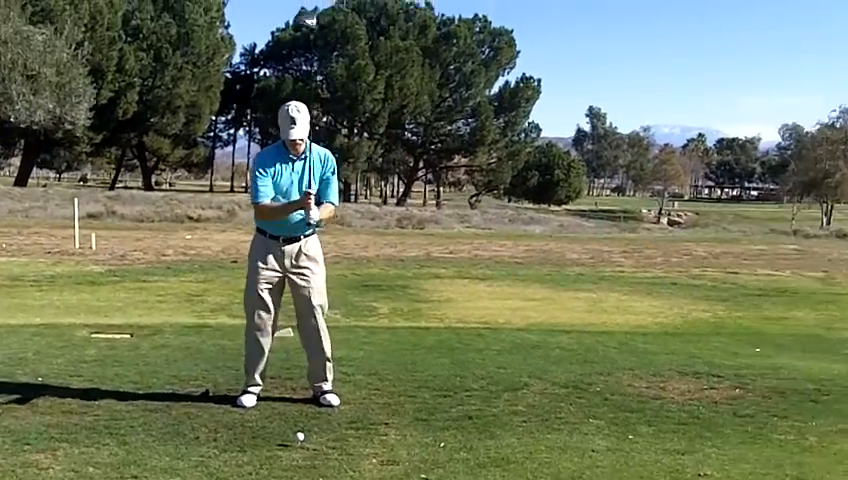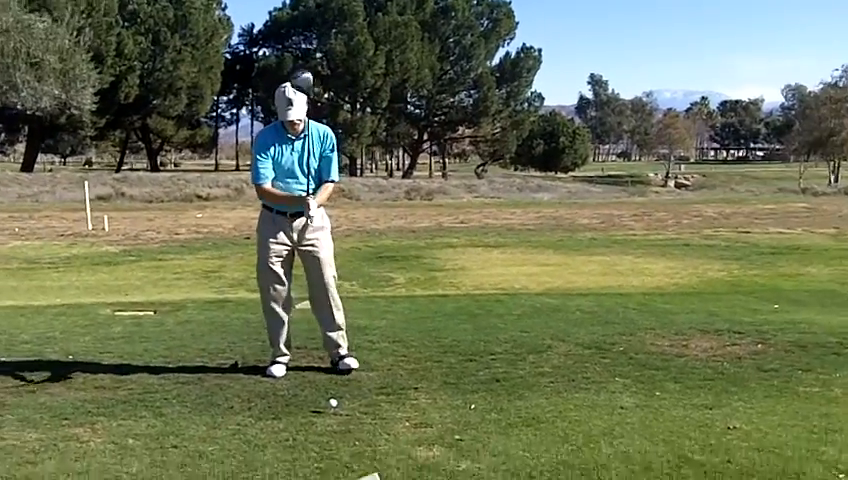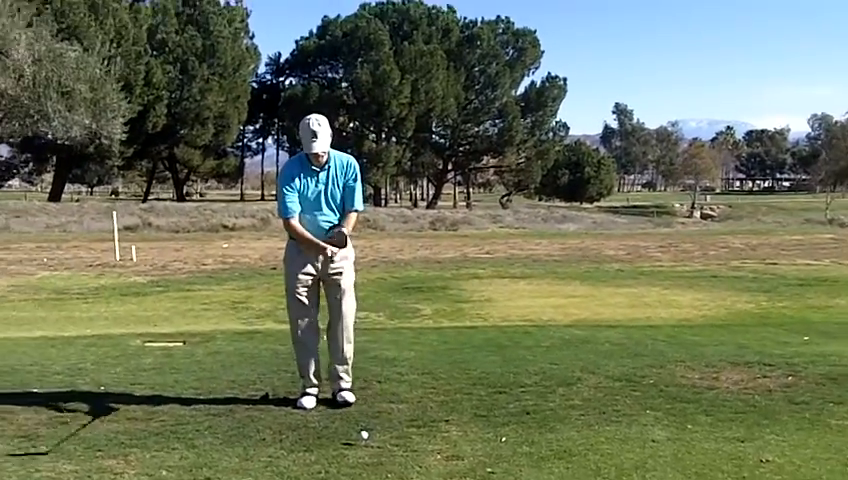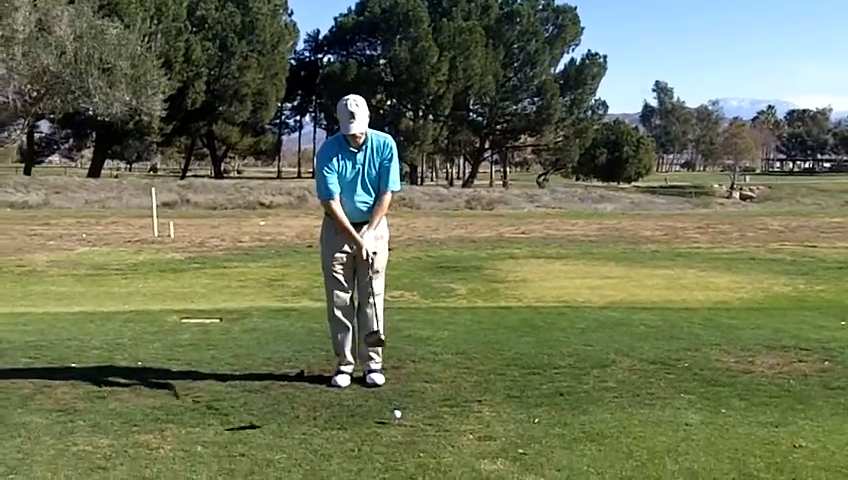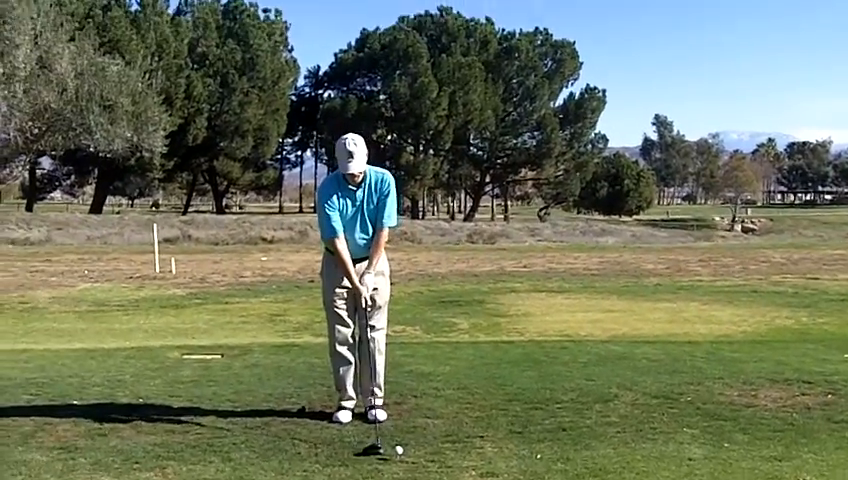
dt=0.2s
person 1, frame 1
left shoulder: (325, 159)
right shoulder: (264, 159)
left elbow: (330, 207)
right elbow: (260, 208)
left wrist: (318, 213)
right wrist: (295, 206)
left hip: (305, 247)
right hip: (267, 247)
left knee: (314, 315)
right knee: (260, 318)
left ankle: (322, 385)
right ankle: (253, 384)
person 1, frame 2
left shoulder: (325, 135)
right shoulder: (265, 139)
left elbow: (329, 183)
right elbow: (262, 189)
left wrist: (313, 204)
right wrist: (295, 199)
left hip: (314, 220)
right hip: (275, 221)
left knee: (325, 284)
right knee: (274, 290)
left ankle: (338, 350)
right ankle: (280, 354)
person 1, frame 3
left shoulder: (348, 165)
right shoulder: (290, 171)
left elbow: (352, 213)
right elbow: (290, 222)
left wrist: (335, 246)
right wrist: (320, 248)
left hip: (339, 249)
right hip: (301, 251)
left knee: (342, 316)
right knee: (303, 320)
left ankle: (341, 383)
right ankle: (310, 386)
person 1, frame 4
left shoulder: (385, 145)
right shoulder: (328, 151)
left elbow: (386, 194)
right elbow: (332, 203)
left wrist: (369, 233)
right wrist: (355, 240)
left hip: (373, 228)
right hip: (337, 230)
left knee: (371, 298)
right knee: (339, 299)
left ankle: (372, 364)
right ankle: (345, 364)
person 1, frame 5
left shoulder: (383, 180)
right shoulder: (328, 189)
left elbow: (383, 231)
right elbow: (336, 240)
left wrist: (369, 273)
right wrist: (355, 283)
left hip: (373, 263)
right hip: (337, 265)
left knee: (374, 333)
right knee: (341, 335)
left ankle: (374, 400)
right ankle: (346, 400)
